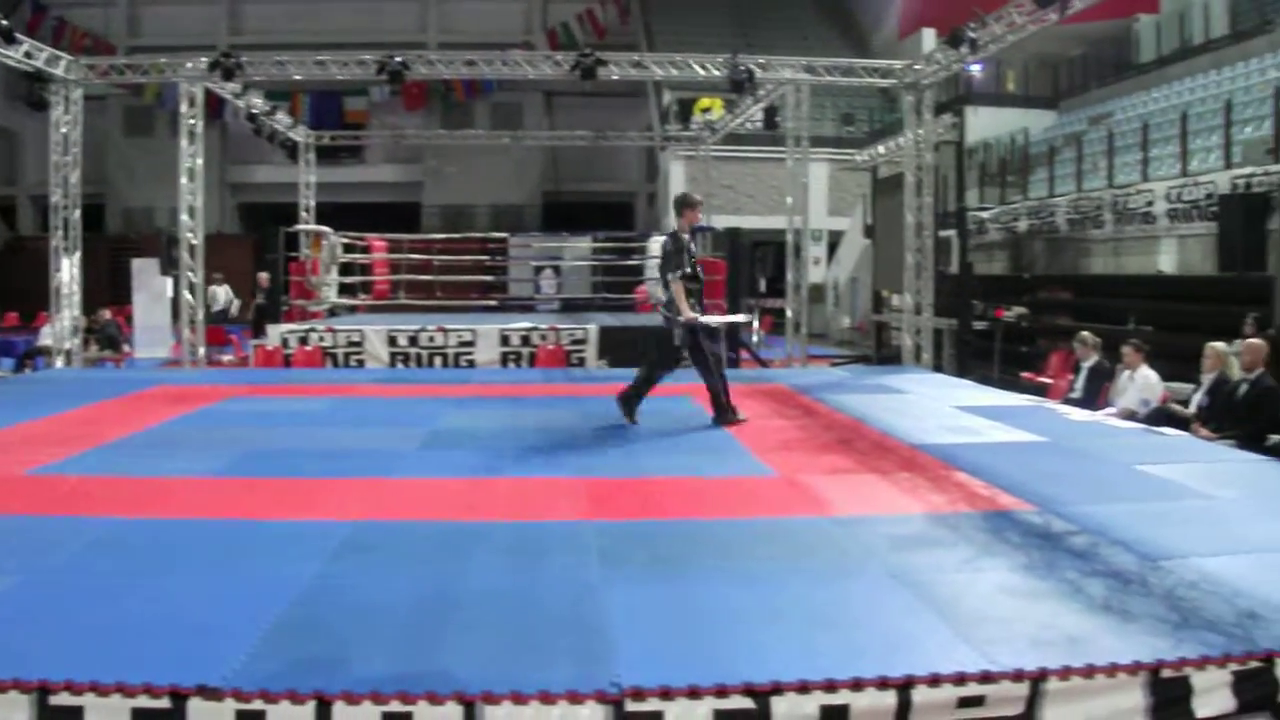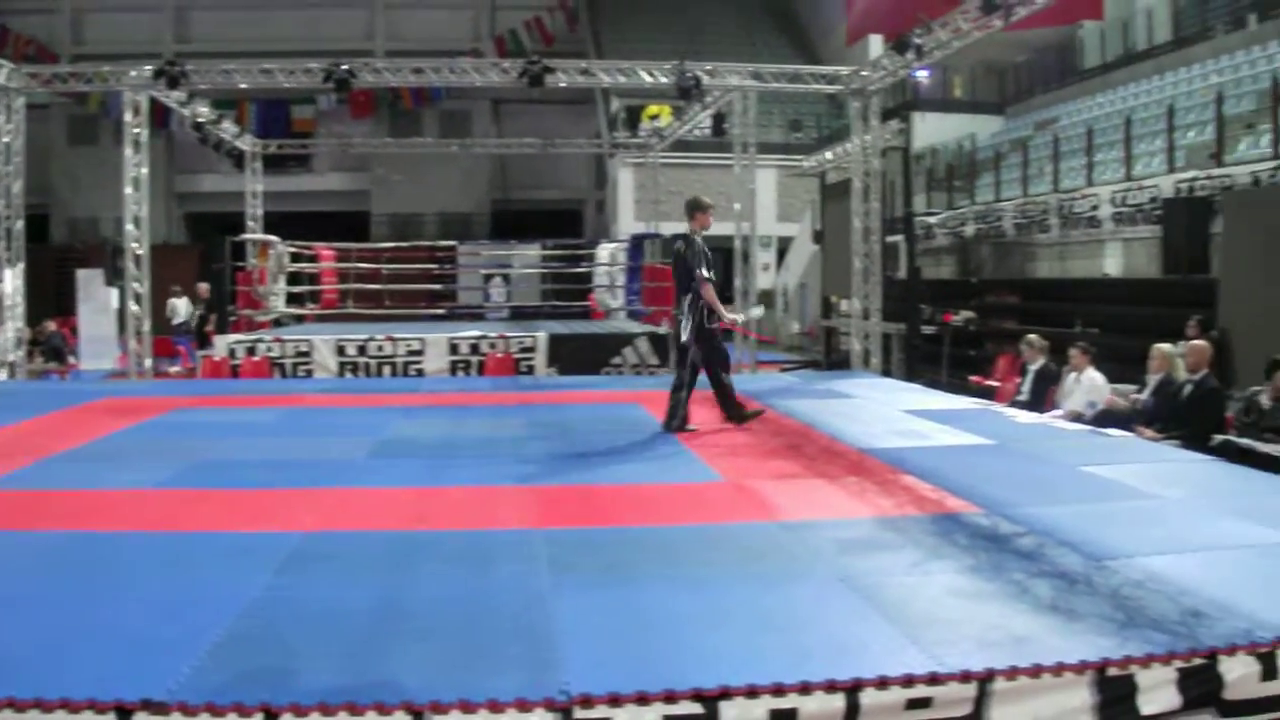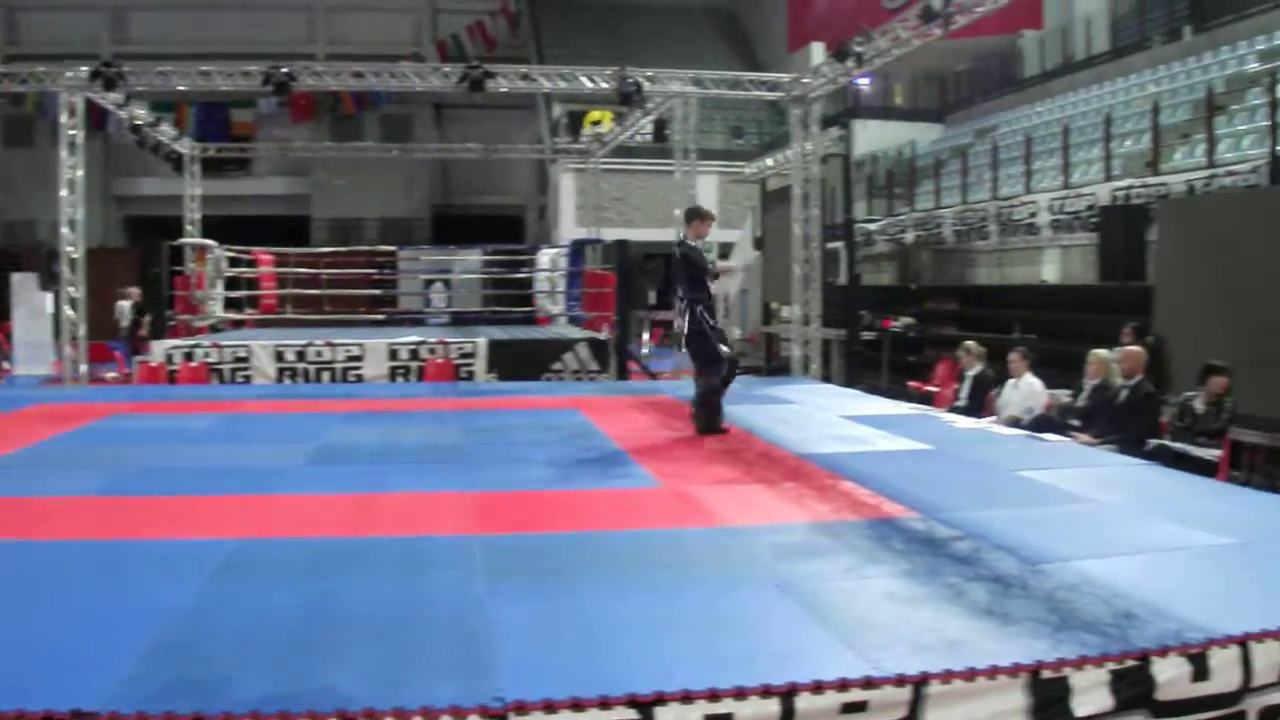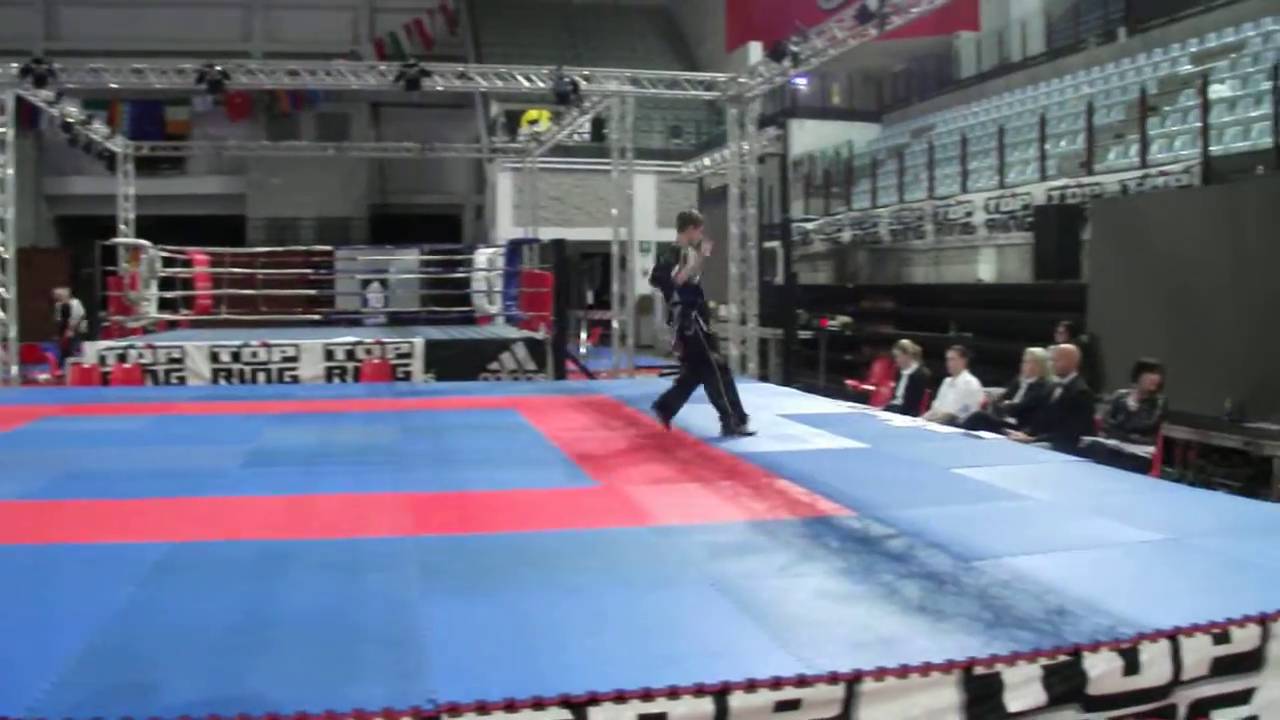
dt=0.3s
person 1, frame 1
left shoulder: (680, 239)
right shoulder: (679, 241)
right elbow: (674, 279)
right wrist: (685, 310)
left hip: (677, 310)
right hip: (681, 312)
left knee: (665, 359)
right knee: (710, 358)
left ankle: (629, 399)
right ankle: (724, 413)
person 1, frame 2
left shoulder: (686, 242)
right shoulder: (693, 244)
right elbow: (702, 283)
left wrist: (719, 312)
right wrist: (722, 312)
left hip: (697, 312)
right hip: (697, 313)
left knee: (719, 361)
right knee: (689, 366)
left ankle: (735, 412)
right ankle: (675, 419)
person 1, frame 3
left shoulder: (684, 248)
right shoulder: (690, 249)
right elbow: (710, 269)
left hip: (692, 314)
right hip: (697, 315)
left knee: (707, 366)
right knee: (726, 361)
left ankle: (710, 422)
right ankle: (703, 412)
person 1, frame 4
left shoulder: (672, 254)
right shoulder: (680, 253)
left elbow: (656, 280)
right elbow: (680, 279)
right wrist: (699, 254)
left hip: (683, 319)
right hip: (691, 320)
left knee: (693, 371)
right knee: (716, 369)
left ankle: (665, 408)
right ankle: (733, 422)
